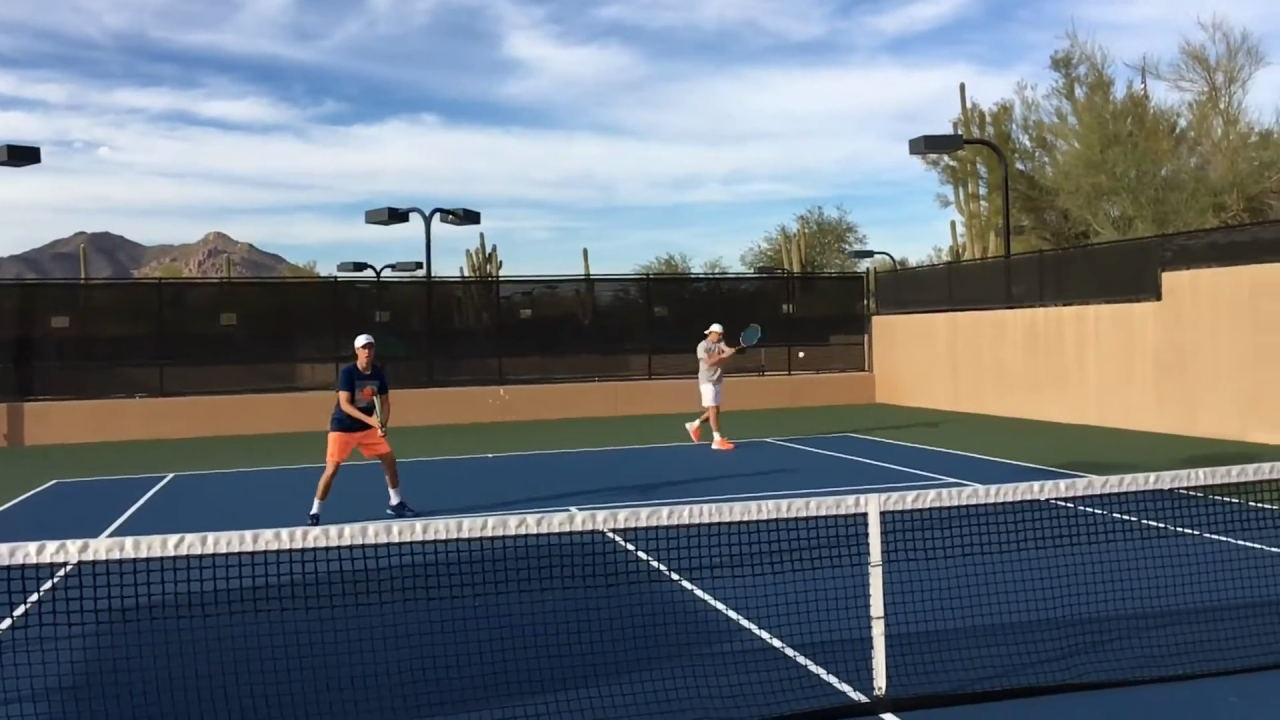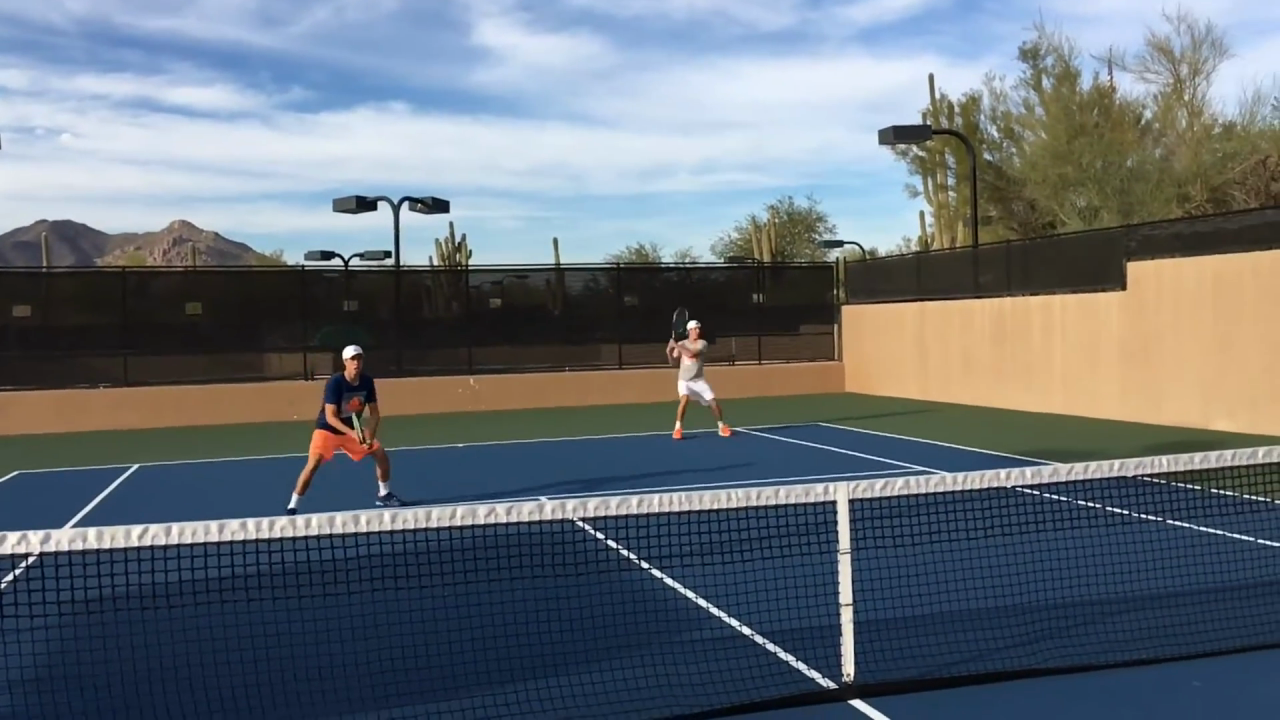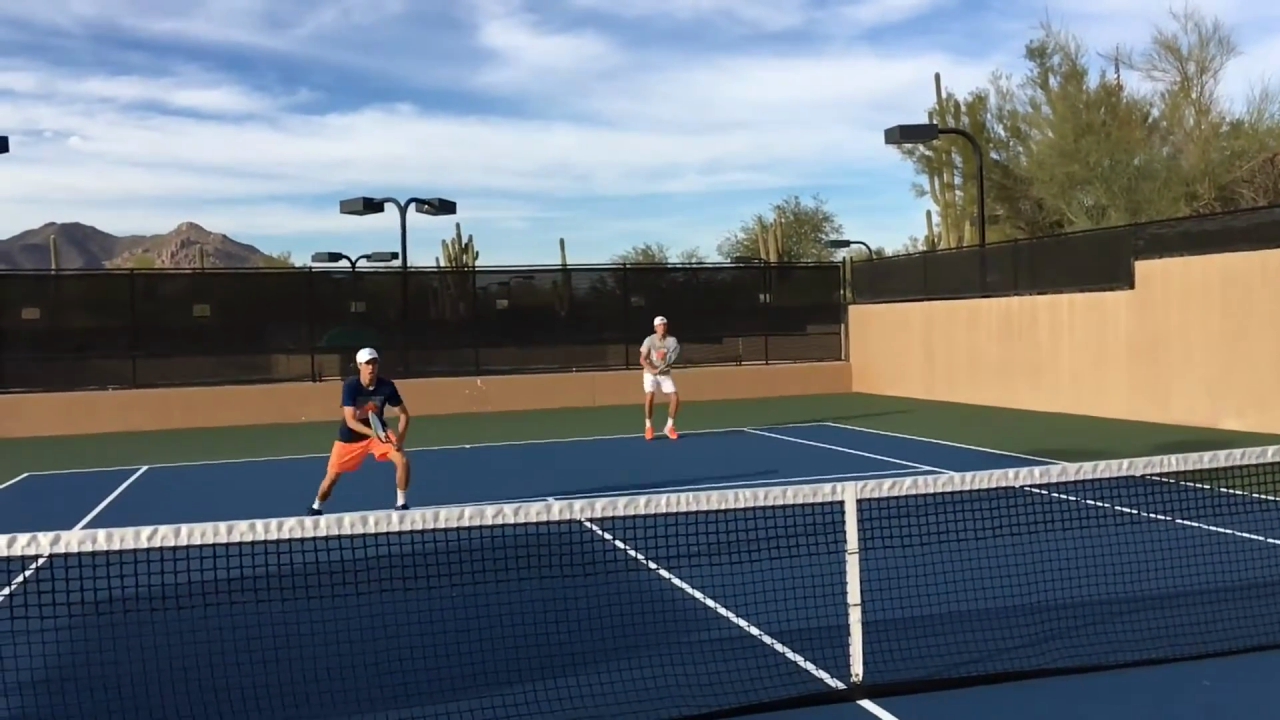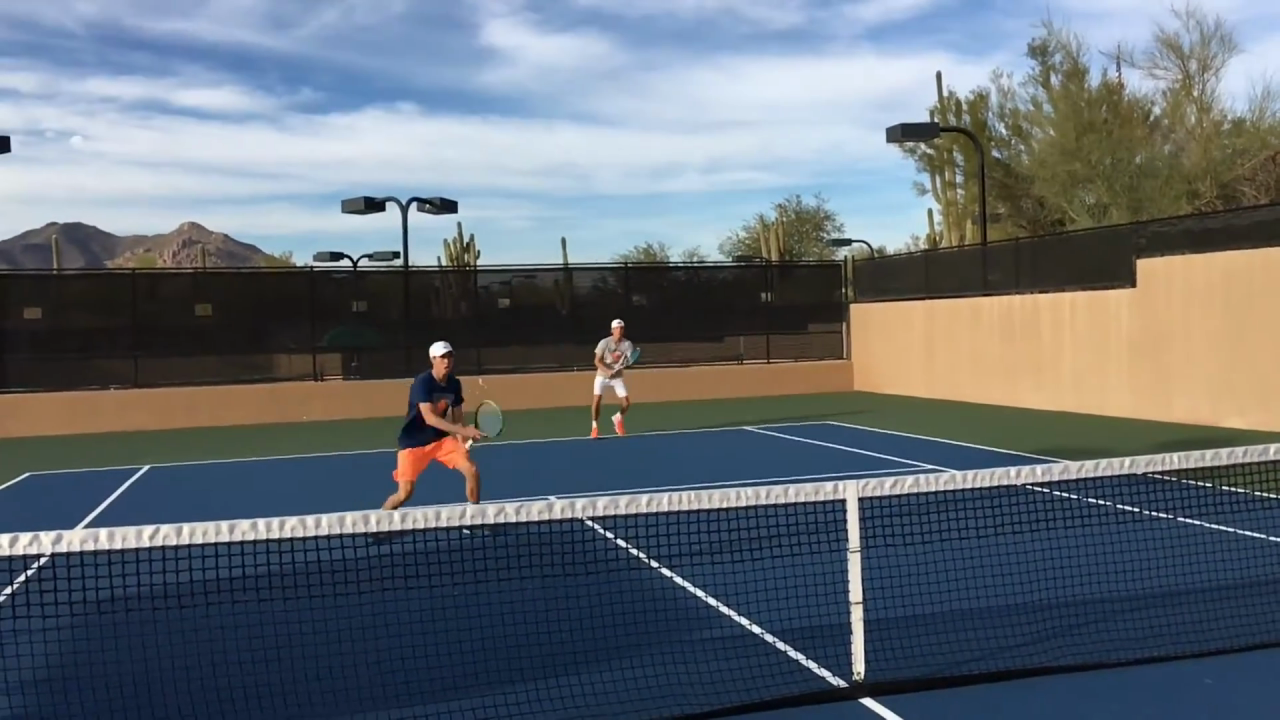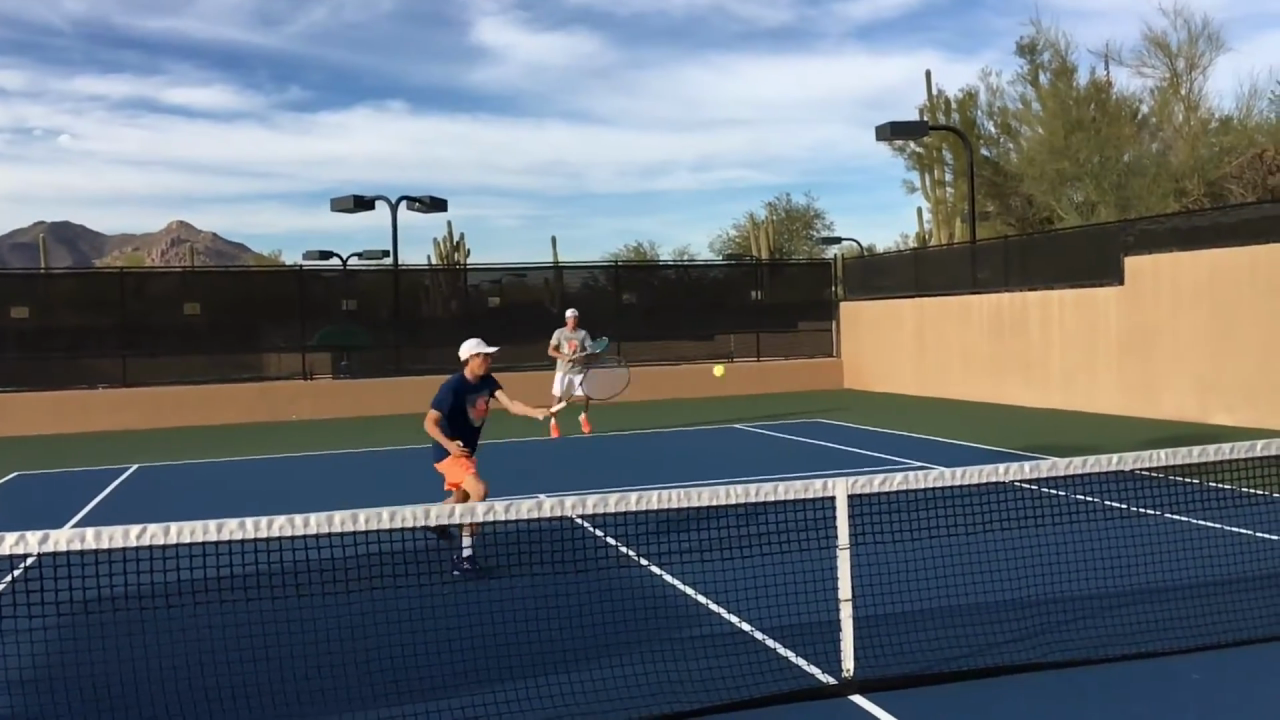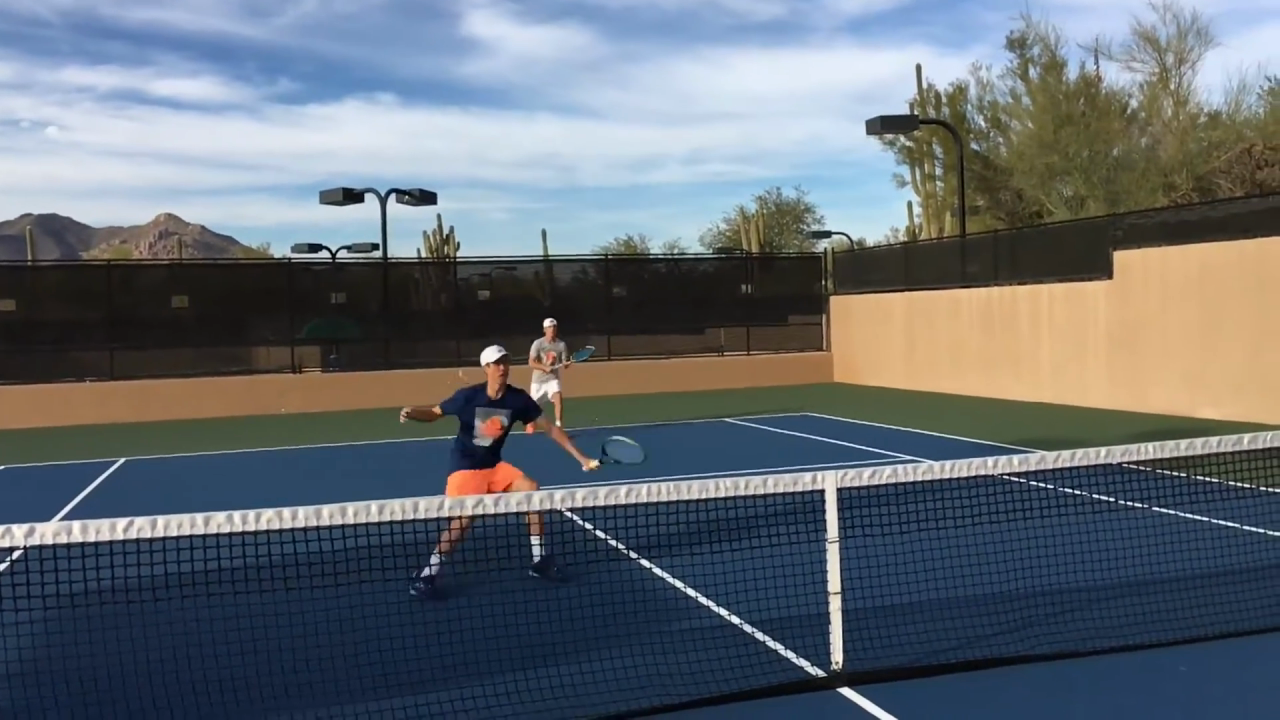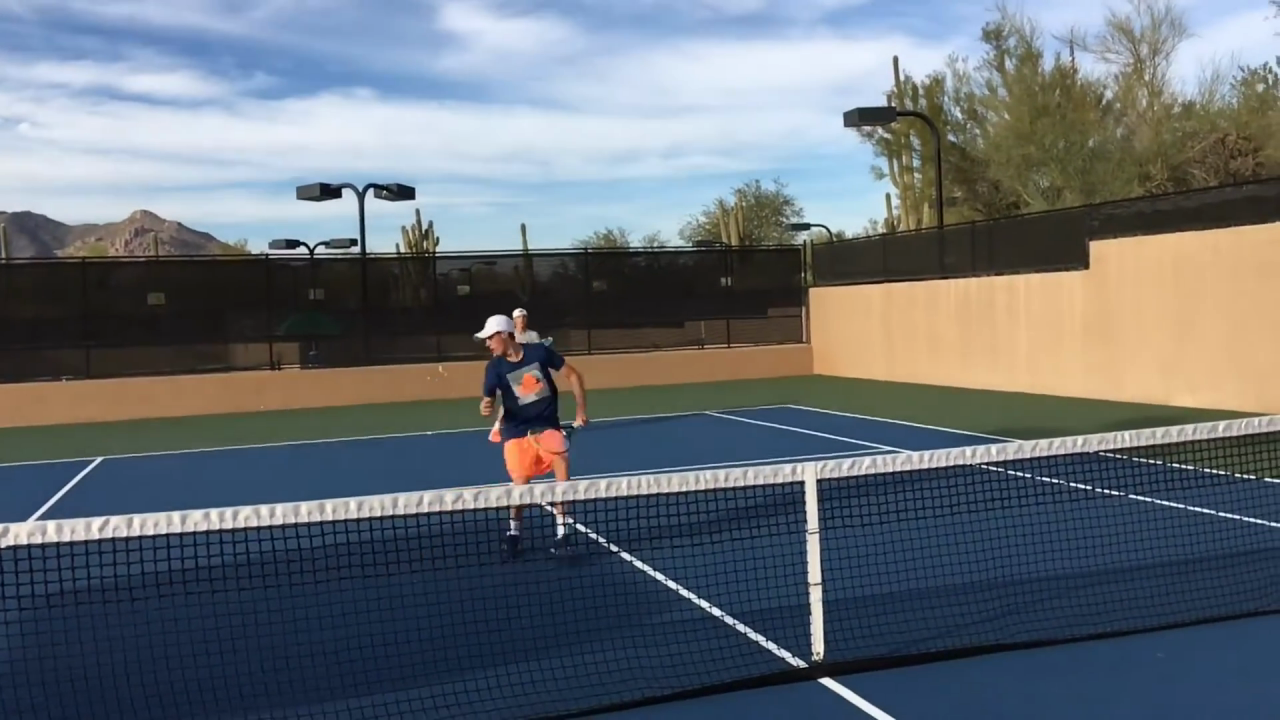
dt=0.4s
person 1, frame 1
left shoulder: (378, 373)
right shoulder: (347, 373)
left elbow: (385, 402)
right elbow: (344, 404)
left wrist: (382, 424)
right wrist: (369, 419)
left hip: (368, 428)
right hip: (342, 427)
left knee: (389, 460)
right knee: (332, 469)
left ankle: (395, 503)
right ankle: (315, 511)
person 1, frame 2
left shoulder: (367, 382)
right shoulder: (334, 383)
left elbow: (374, 412)
right elbow: (330, 417)
left wrist: (370, 435)
right wrist: (352, 434)
left hip: (354, 429)
right hip: (327, 429)
left knee: (381, 455)
right knee: (313, 464)
left ankle: (384, 494)
right ankle: (292, 506)
person 1, frame 3
left shoulder: (387, 386)
right shoulder: (349, 385)
left elbow: (404, 414)
right elbow: (350, 420)
left wrist: (399, 438)
right wrist: (375, 433)
right hip: (350, 435)
left knee: (403, 462)
right knee: (331, 478)
left ankle: (401, 505)
right ankle: (316, 508)
person 1, frame 4
left shoulder: (454, 384)
right shoulder: (423, 383)
left elbow: (457, 418)
right elbow: (429, 418)
left wrist: (463, 437)
right wrist: (463, 430)
left hip: (442, 438)
right hip: (414, 439)
left knee: (471, 471)
right knee: (405, 494)
person 1, frame 5
left shoulder: (487, 381)
right shoulder: (451, 387)
left elbow: (511, 404)
right elbow: (429, 423)
left wrist: (540, 412)
right wrist: (448, 444)
left hip: (466, 452)
right hip: (451, 453)
left knee: (462, 497)
right knee: (480, 491)
right ankle: (464, 556)
person 1, frame 6
left shoulder: (518, 398)
right shoulder: (467, 396)
left elbow: (550, 428)
right elbow: (435, 413)
left wrist: (582, 458)
right wrist: (414, 413)
left hip: (494, 465)
right hip: (465, 466)
left knee: (533, 492)
right knee: (462, 521)
left ankle: (539, 561)
right ankle: (428, 573)
person 1, frame 7
left shoulder: (541, 351)
right shoulder: (495, 366)
left elbow: (573, 374)
right elbow: (487, 401)
left wrist: (581, 409)
right wrist: (486, 407)
left hip: (548, 427)
right hip: (516, 431)
left knee: (562, 465)
right knee: (521, 486)
left ankle: (561, 535)
right ankle: (513, 533)
